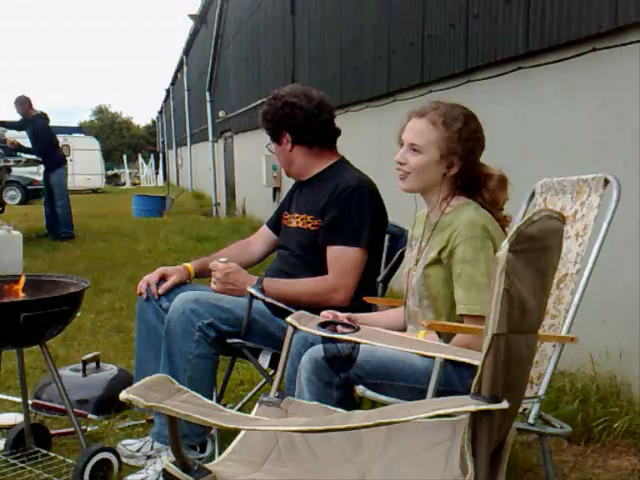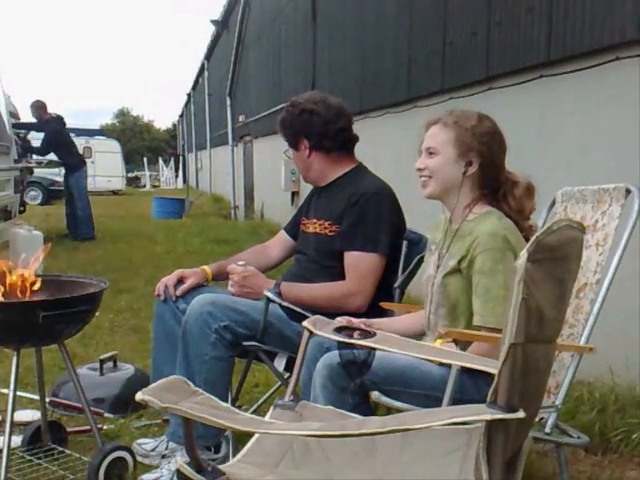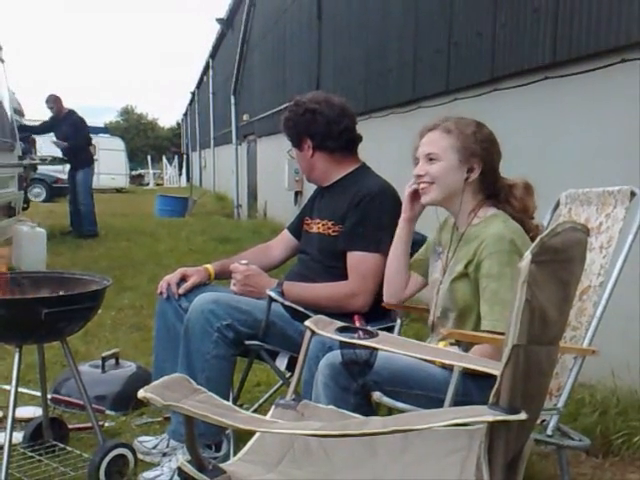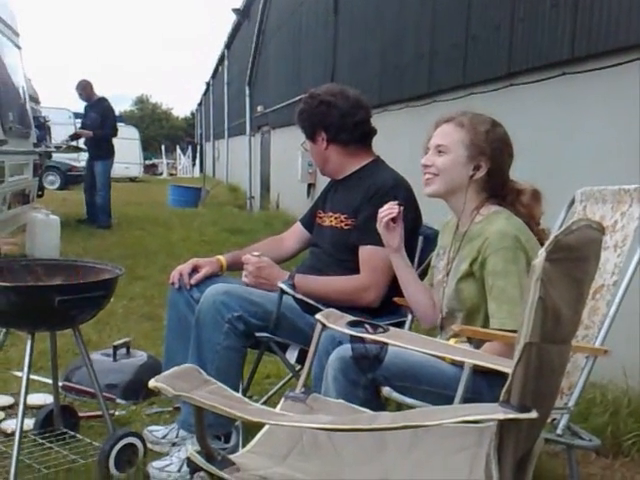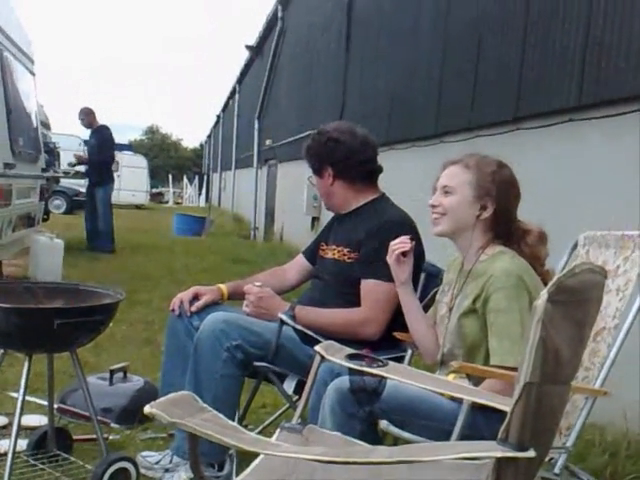
dt=0.7s
person 1, frame 1
left shoulder: (351, 190)
right shoulder: (301, 189)
left elbow: (339, 291)
right elbow: (255, 245)
left wrist: (253, 285)
right wrist: (189, 268)
right hip: (273, 302)
left knee: (192, 310)
right knee: (157, 296)
left ankle: (185, 445)
right ankle: (163, 424)
person 1, frame 2
left shoulder: (369, 196)
right shoulder: (320, 194)
left elbow: (356, 296)
right elbow: (273, 249)
left wrist: (270, 289)
right wrist: (207, 270)
right hip: (290, 307)
left knee: (208, 313)
right knee: (175, 297)
left ankle: (199, 445)
right ankle: (179, 426)
person 1, frame 3
left shoulder: (372, 196)
right shoulder: (324, 194)
left elbow: (359, 296)
right elbow: (275, 248)
left wrist: (273, 289)
right wrist: (210, 269)
right hip: (294, 306)
left knee: (211, 311)
right knee: (177, 296)
left ankle: (201, 444)
right ankle: (179, 424)
person 1, frame 4
left shoulder: (385, 190)
right shoulder: (337, 187)
left elbow: (370, 290)
right elbow: (287, 241)
left wrist: (285, 281)
right wrist: (221, 261)
right hip: (305, 299)
left knee: (222, 302)
right knee: (189, 287)
left ankle: (210, 435)
right ankle: (189, 417)
person 1, frame 5
left shoulder: (389, 225)
right shoulder: (341, 221)
left elbow: (370, 323)
right elbow: (289, 273)
left wrist: (285, 311)
right wrist: (222, 290)
right hip: (304, 330)
left knee: (221, 329)
right knee: (190, 314)
right ankle: (183, 444)
person 2, frame 1
left shoulder: (470, 227)
right shoulder: (423, 220)
left elbow: (477, 339)
left wrist: (393, 347)
right wrist: (355, 320)
left hip: (461, 369)
right hip: (424, 353)
left knee: (321, 361)
right knee: (306, 341)
person 2, frame 2
left shoulder: (491, 235)
right shoulder: (446, 228)
left elbow: (492, 349)
left wrist: (415, 355)
right wrist: (371, 325)
left hip: (478, 378)
right hip: (443, 361)
left knee: (336, 367)
right knee: (322, 346)
person 2, frame 3
left shoulder: (497, 238)
right shoulder: (448, 229)
left elbow: (497, 352)
right elbow: (393, 294)
left wrist: (418, 356)
right wrist: (407, 221)
left hip: (481, 381)
right hip: (444, 362)
left knee: (339, 367)
right knee: (326, 345)
person 2, frame 4
left shoulder: (500, 234)
right shoulder: (452, 228)
left elbow: (507, 348)
right elbow: (431, 317)
left wrist: (435, 358)
right wrist: (395, 250)
left hip: (492, 379)
right hip: (456, 359)
left knee: (349, 361)
person 2, frame 5
left shoulder: (504, 274)
right shoulder: (458, 266)
left elbow: (507, 386)
right elbow: (433, 352)
left wrist: (442, 399)
right wrist: (403, 284)
left hip: (490, 416)
right hip: (455, 396)
left knee: (346, 392)
right knee: (334, 372)
person 3, frame 1
left shoulder: (40, 124)
right shoulder: (29, 120)
left elbow: (40, 151)
right elbow: (17, 126)
left wrist: (18, 147)
left hip: (57, 165)
right hip: (49, 165)
left knee: (61, 201)
right knee: (49, 200)
left ankle: (67, 233)
right ankle: (53, 231)
person 3, frame 2
left shoulder: (53, 128)
right shoulder: (48, 123)
left elbow: (43, 151)
right elbow: (31, 126)
left wrist: (22, 145)
right wrist: (12, 125)
left hip: (76, 167)
right hip: (70, 166)
left knee: (81, 201)
right knee: (70, 201)
left ankle: (87, 233)
right ankle: (73, 231)
person 3, frame 3
left shoulder: (76, 120)
right shoulder: (55, 120)
left elbow: (87, 142)
right elbow: (39, 129)
left wrist: (67, 145)
right wrist: (20, 127)
left hip: (84, 164)
right hip: (73, 164)
left knee: (84, 199)
right knee: (73, 199)
left ankle: (91, 230)
right ankle: (76, 228)
person 3, frame 4
left shoulder: (105, 107)
right shoulder: (88, 108)
left elbow: (113, 132)
right elbow: (84, 128)
left wrist: (92, 134)
right wrist: (71, 138)
left hip: (104, 156)
right hip: (92, 154)
left knee: (101, 189)
right knee: (88, 187)
left ankle: (104, 221)
right ankle: (92, 217)
person 3, frame 5
left shoulder: (105, 134)
right shoulder: (93, 134)
left elbow: (108, 159)
left wrist: (87, 159)
right wrist: (82, 160)
left hip: (103, 182)
right hip: (93, 181)
left knee: (103, 214)
right knee: (90, 214)
left ankle: (107, 245)
right ankle: (93, 243)
